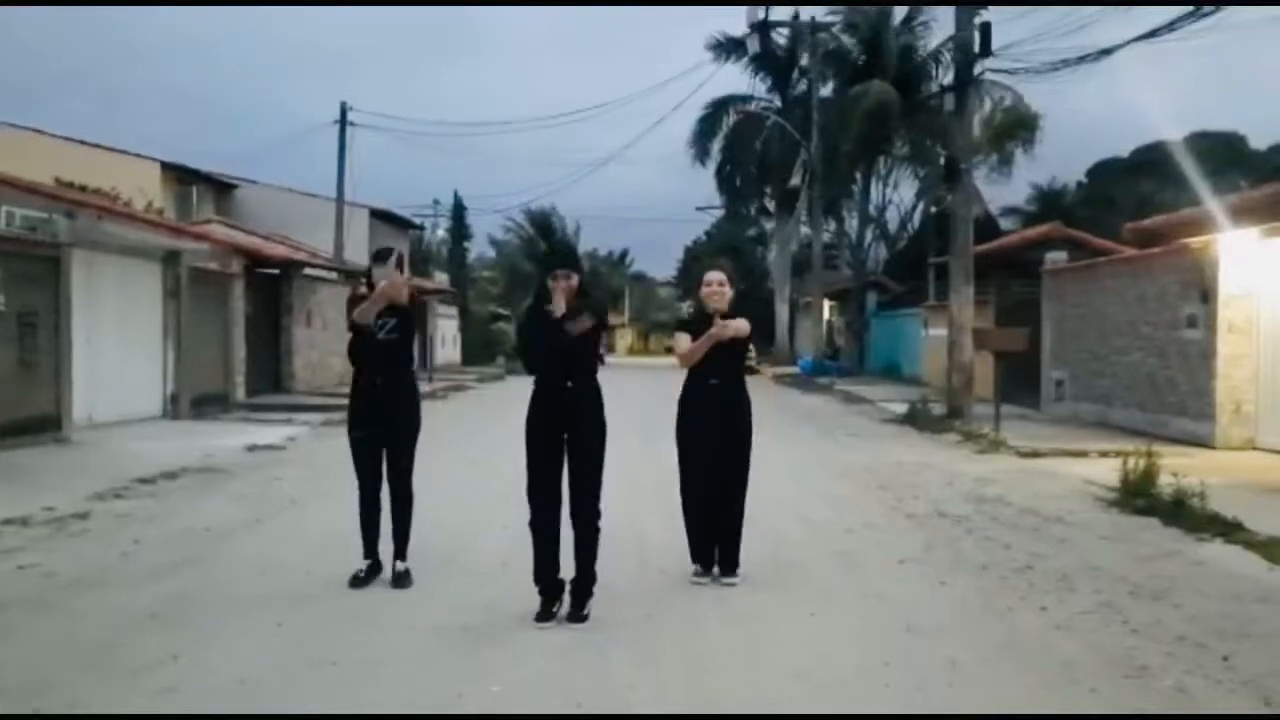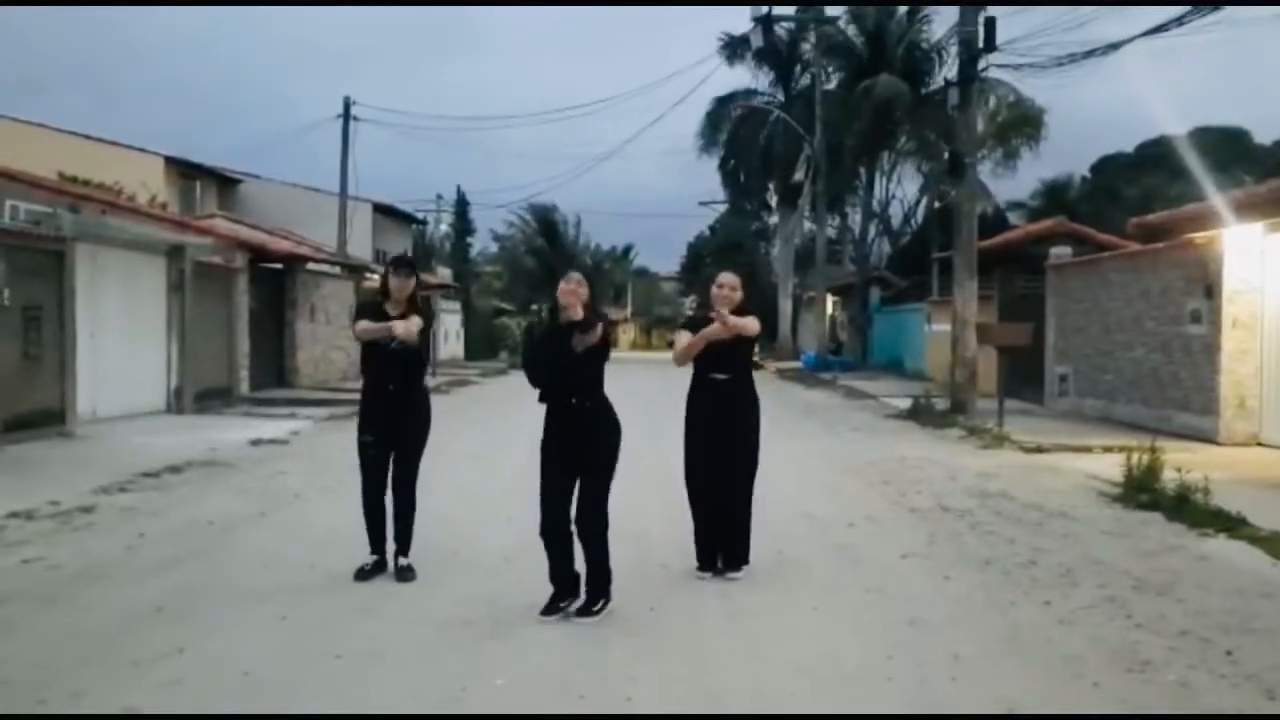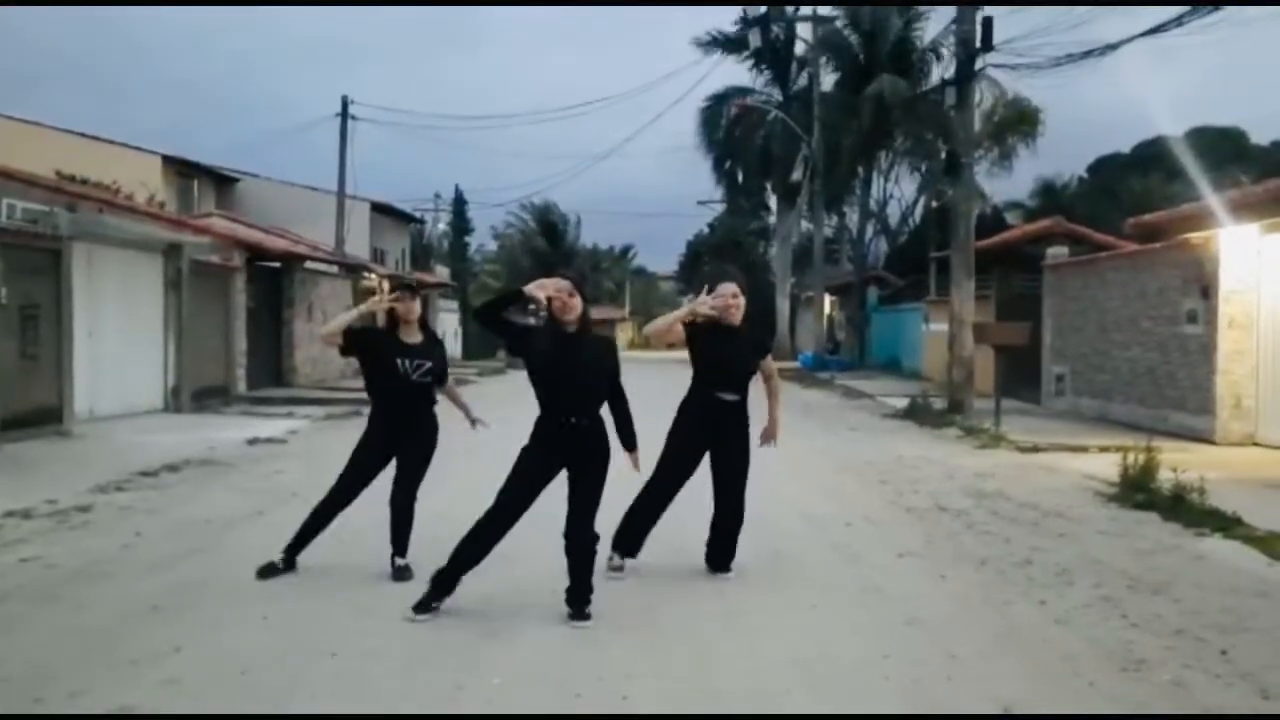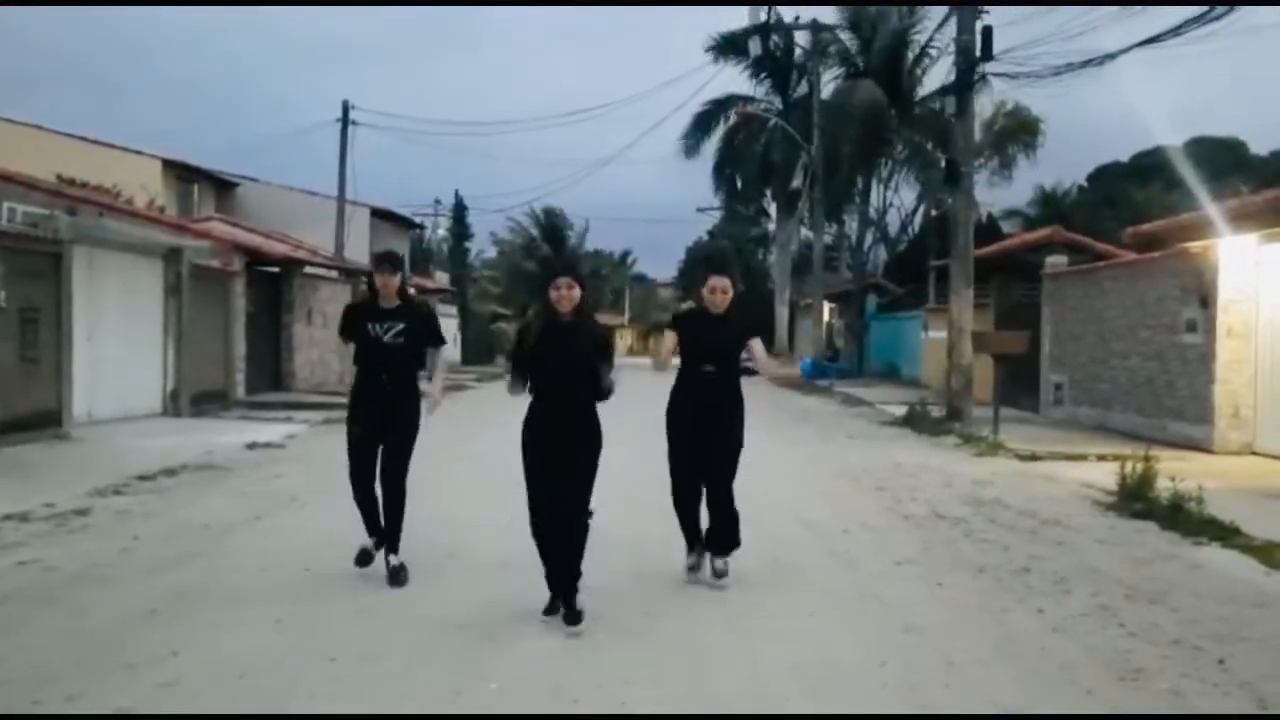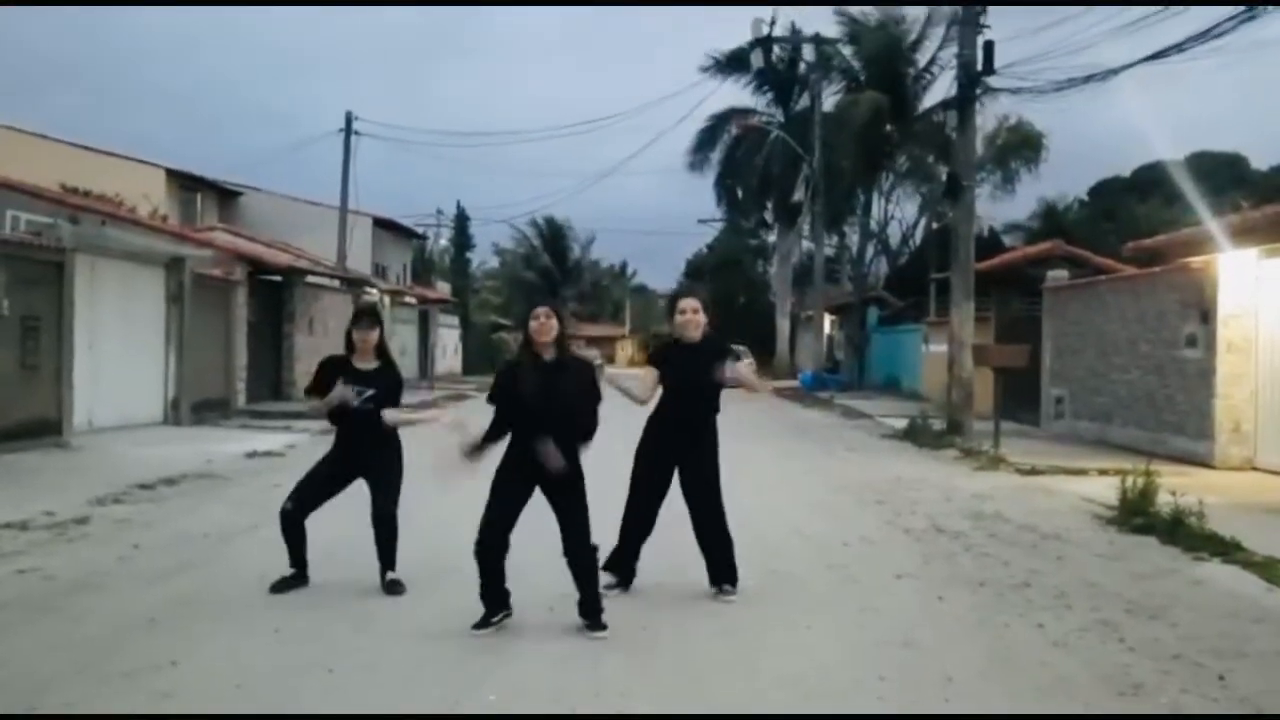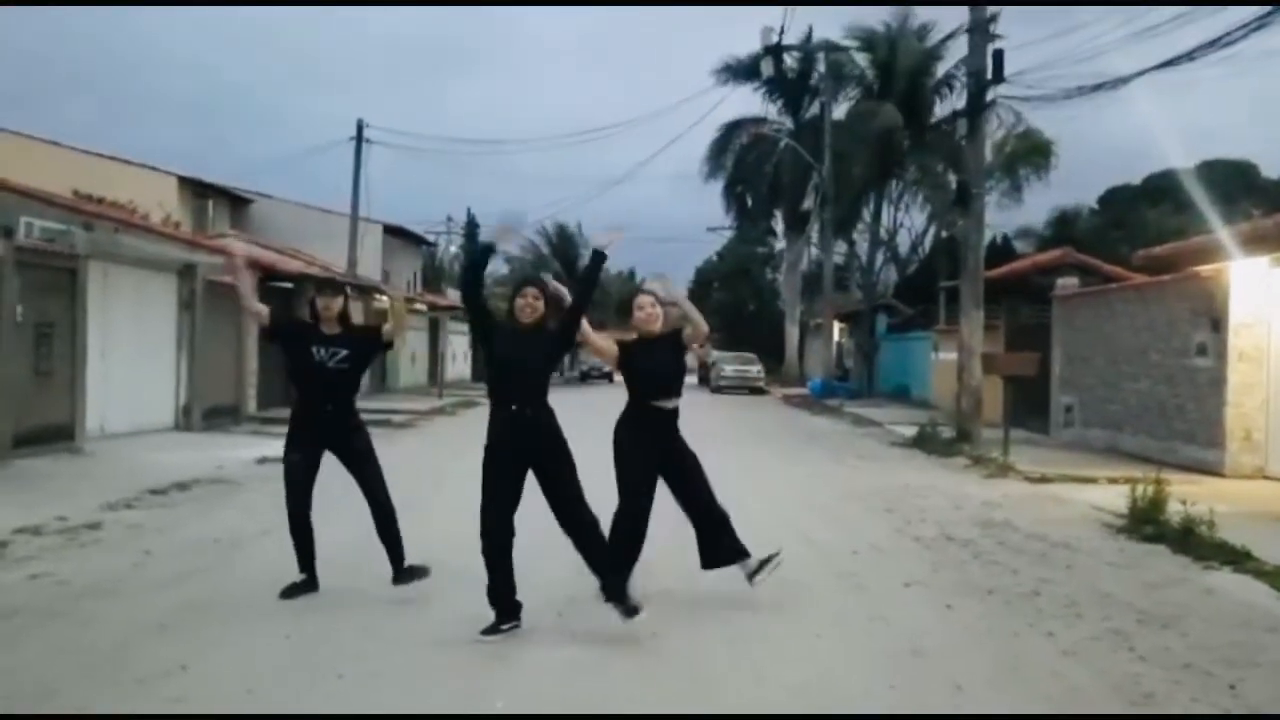
dt=0.7s
person 1, frame 1
left shoulder: (590, 310)
right shoulder: (534, 315)
left elbow: (591, 331)
right elbow: (532, 361)
left wrist: (564, 313)
right wrist: (564, 329)
left hip: (585, 409)
right hip: (545, 409)
left knee: (585, 505)
right knee: (542, 504)
left ankle: (581, 595)
right ankle: (548, 593)
person 1, frame 2
left shoulder: (595, 325)
right shoulder: (542, 333)
left elbow: (601, 341)
right elbow: (536, 374)
left wrist: (581, 319)
right wrist: (573, 346)
left hip: (597, 424)
right hip: (558, 426)
left knee: (591, 515)
right knee: (553, 517)
left ankle: (599, 591)
right ankle: (564, 588)
person 1, frame 3
left shoulder: (601, 346)
right shoulder: (535, 338)
left elbow: (616, 396)
right elbow: (484, 315)
left wrist: (630, 444)
right wrist: (526, 292)
left hip: (590, 442)
right hip: (547, 438)
left knee: (580, 530)
right knee: (500, 513)
left ankle: (579, 600)
right ankle: (443, 583)
person 1, frame 4
left shoulder: (596, 334)
right shoulder: (531, 332)
left elbow: (602, 390)
right elbow: (519, 380)
left wrist: (606, 380)
right wrist: (516, 380)
left hip: (580, 431)
right hip: (540, 428)
left knee: (574, 513)
right knee: (542, 517)
left ankle: (570, 597)
right ankle: (558, 590)
person 1, frame 5
left shoulder: (579, 369)
right shoulder: (513, 372)
left elbow: (588, 424)
right elbow: (500, 424)
left wrist: (562, 449)
right wrist: (475, 448)
left hip: (563, 467)
right hip: (518, 463)
left knee: (579, 545)
right knee: (490, 541)
left ankle: (591, 612)
right ankle: (497, 605)
person 1, frame 6
left shoulder: (553, 339)
right shoulder: (494, 334)
left elbow: (581, 302)
right elbow: (471, 289)
left wrist: (597, 256)
right wrist: (490, 247)
left hip: (542, 430)
right hip: (503, 434)
left knee: (576, 516)
right knee: (494, 528)
left ankle: (616, 590)
right ankle: (505, 612)
person 2, frame 1
left shoulder: (405, 300)
right shoulder: (360, 300)
left elbow: (401, 295)
right elbow: (360, 318)
left wrist: (395, 285)
right wrist: (377, 293)
left hip: (401, 402)
right hip: (364, 401)
left knee: (400, 482)
right knee: (368, 485)
left ankle: (400, 560)
right ankle: (370, 559)
person 2, frame 2
left shoulder: (421, 310)
right shoulder: (369, 309)
left elbow: (414, 324)
right elbow: (360, 331)
left wrist: (407, 329)
right wrist: (389, 326)
left hip: (412, 407)
right hip: (375, 407)
left knee: (404, 485)
right knee: (372, 486)
left ankle: (402, 556)
right ankle: (377, 555)
person 2, frame 3
left shoulder: (434, 345)
right shoulder: (376, 339)
left elbow: (443, 385)
right elbow: (327, 335)
left wrist: (469, 412)
right wrist: (364, 309)
left hip: (421, 432)
right hip: (382, 428)
left knee: (403, 497)
right knee: (341, 493)
left ankle: (400, 557)
right ankle: (288, 556)
person 2, frame 4
left shoulder: (419, 314)
right shoulder: (357, 311)
left elbow: (435, 352)
left wrist: (437, 383)
right wrist: (349, 372)
left hip: (404, 402)
right hip: (365, 401)
left knee: (394, 478)
right knee: (360, 477)
left ankle: (394, 553)
right ankle: (374, 537)
person 2, frame 5
left shoulder: (389, 374)
right shoulder: (332, 367)
left elbow: (387, 415)
right elbow: (318, 407)
left wrist: (431, 416)
right wrist: (332, 398)
left hip: (383, 454)
right hip: (345, 451)
left knee: (384, 513)
right knee: (292, 509)
left ankle: (389, 573)
right ankle: (298, 570)
person 2, frame 6
left shoulder: (358, 338)
right shoulder: (297, 333)
left elbow: (396, 331)
right elbow: (253, 308)
left wrist: (396, 301)
right wrist: (242, 272)
left hip: (347, 426)
right hip: (305, 429)
left knee: (378, 495)
right knee: (297, 506)
left ankle: (399, 566)
right ankle: (307, 575)
person 3, frame 1
left shoulder: (739, 321)
right shoulder: (689, 324)
left elbow: (739, 329)
right elbow: (684, 358)
left wrist: (725, 328)
right wrist: (711, 335)
left hip: (733, 409)
right hip: (695, 409)
left knee: (731, 486)
right knee: (697, 486)
left ankle: (729, 562)
right ankle: (702, 560)
person 3, frame 2
left shoulder: (747, 321)
right shoulder: (695, 322)
left elbow: (749, 328)
right elbow: (680, 358)
left wrist: (726, 318)
right wrist: (704, 335)
left hip: (741, 406)
right hip: (703, 406)
left knee: (738, 482)
right knee: (703, 482)
left ankle: (733, 558)
right ankle: (707, 557)
person 3, frame 3
left shoulder: (755, 338)
right shoulder: (699, 331)
left elbow: (771, 376)
right elbow: (651, 333)
left wrist: (773, 419)
right wrist: (690, 309)
left hip: (734, 423)
right hip: (694, 417)
left knee: (731, 497)
right knee: (663, 483)
left ankle: (720, 558)
right ankle: (621, 549)
person 3, frame 4
left shoulder: (741, 325)
right shoulder: (684, 320)
left elbow: (762, 363)
right elbow: (662, 362)
left wrist: (782, 368)
right wrist: (662, 353)
left hip: (726, 408)
right hip: (686, 405)
left knee: (720, 481)
right knee: (685, 482)
left ankle: (720, 551)
right ankle: (695, 547)
person 3, frame 5
left shoulder: (719, 350)
right shoulder: (663, 353)
left elbow: (753, 383)
right elbow: (644, 394)
left wrist: (737, 375)
right wrist: (621, 386)
left hip: (701, 438)
right hip: (660, 435)
left knee: (708, 509)
right knee: (640, 505)
left ankle: (724, 579)
right ankle: (622, 573)
person 3, frame 6
left shoulder: (675, 341)
right shoulder: (626, 349)
left elbow: (702, 329)
right elbow: (592, 342)
left wrist: (674, 297)
left hip: (668, 430)
right hip: (635, 432)
left knee: (701, 497)
right knee: (634, 505)
left ankle: (743, 560)
